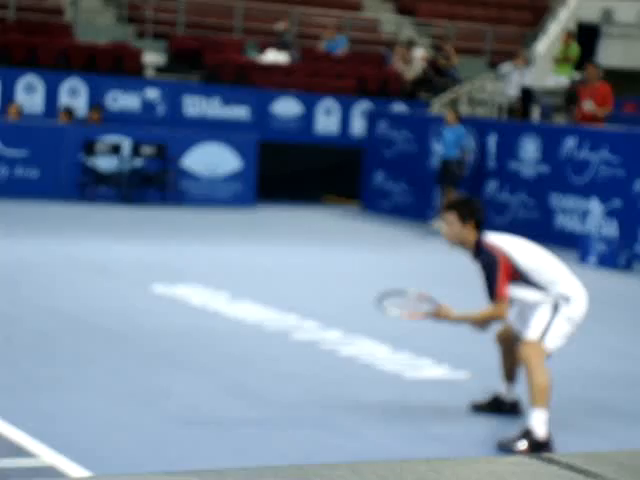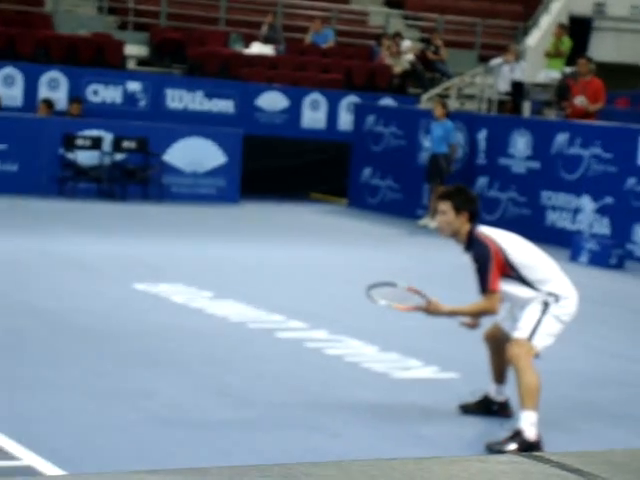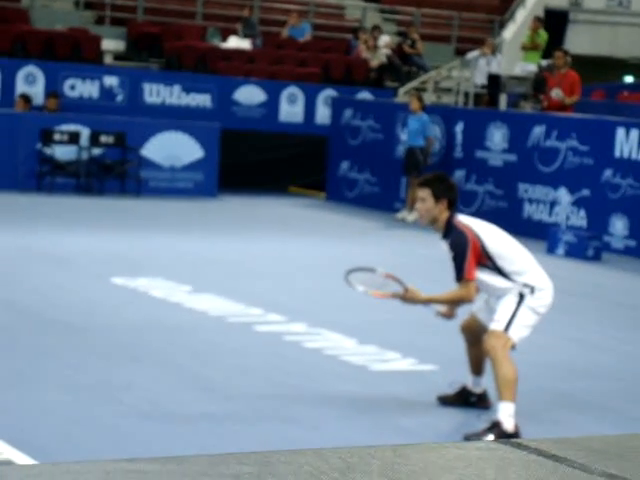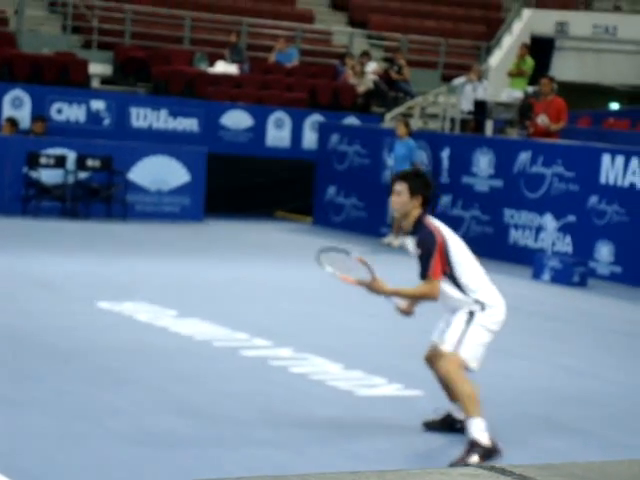
dt=0.7s
person 1, frame 1
left shoulder: (489, 255)
right shoulder: (489, 243)
left elbow: (500, 310)
right elbow: (505, 299)
left wrist: (455, 317)
right wrist: (486, 317)
left hip: (565, 299)
right hip: (545, 296)
left knee: (530, 352)
right knee: (506, 338)
left ankle: (538, 434)
right ankle: (507, 399)
person 1, frame 2
left shoulder: (481, 247)
right shoulder: (479, 237)
left elbow: (491, 304)
right elbow: (495, 295)
left wrist: (445, 310)
right wrist: (477, 314)
left hip: (553, 297)
right hip: (533, 294)
left knee: (518, 352)
right knee: (494, 338)
left ankle: (528, 435)
right ankle: (497, 401)
person 1, frame 3
left shoulder: (459, 236)
right shoulder: (458, 227)
left elbow: (467, 292)
right elbow: (473, 282)
left wrist: (423, 299)
right wrist: (453, 305)
left hip: (529, 289)
right hip: (510, 286)
left knee: (495, 344)
right knee: (471, 329)
left ankle: (506, 425)
right ankle: (475, 392)
person 1, frame 4
left shoulder: (427, 235)
right shoulder: (421, 231)
left elbow: (432, 291)
right elbow: (435, 283)
left wrist: (387, 291)
right wrist: (412, 301)
left hip: (482, 307)
right hip: (467, 306)
left knee: (448, 365)
right knee: (434, 357)
left ankle: (481, 442)
right ankle: (459, 418)
person 2, frame 1
left shoulder: (460, 130)
right shoulder: (445, 129)
left elbow: (465, 149)
left wrist: (463, 165)
right wrist: (443, 158)
left hip: (455, 162)
right hip: (445, 161)
left knee: (452, 190)
right knee: (445, 190)
person 2, frame 2
left shoulder: (448, 125)
right shoulder: (433, 124)
left elbow: (452, 144)
left wrist: (450, 160)
right wrist: (433, 153)
left hip: (443, 157)
right hip: (433, 156)
left knee: (440, 188)
right knee: (433, 187)
right ankle: (430, 215)
person 2, frame 3
left shoulder: (424, 118)
right shoulder: (410, 117)
left elbow: (429, 138)
left wrist: (426, 154)
right wrist: (408, 147)
left hip: (419, 150)
right hip: (410, 150)
left knee: (416, 182)
right knee: (410, 181)
left ankle: (415, 211)
right ankle: (407, 209)
person 2, frame 4
left shoulder: (411, 144)
right shoulder: (396, 142)
left elbow: (415, 163)
right wrist: (393, 173)
left ankle: (401, 235)
right ankle: (394, 234)
